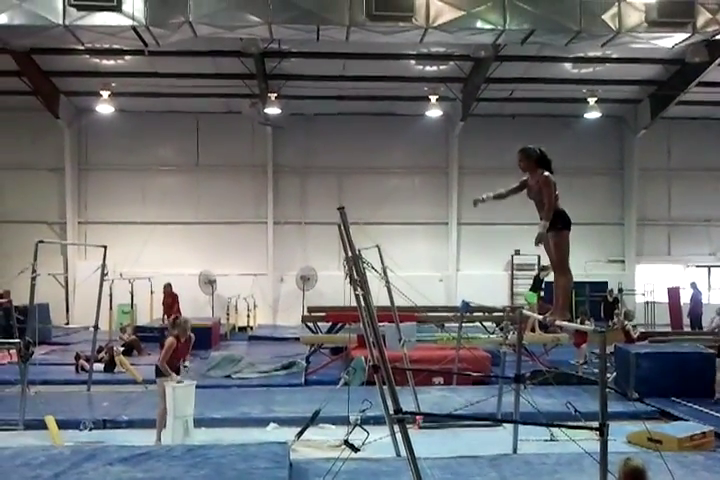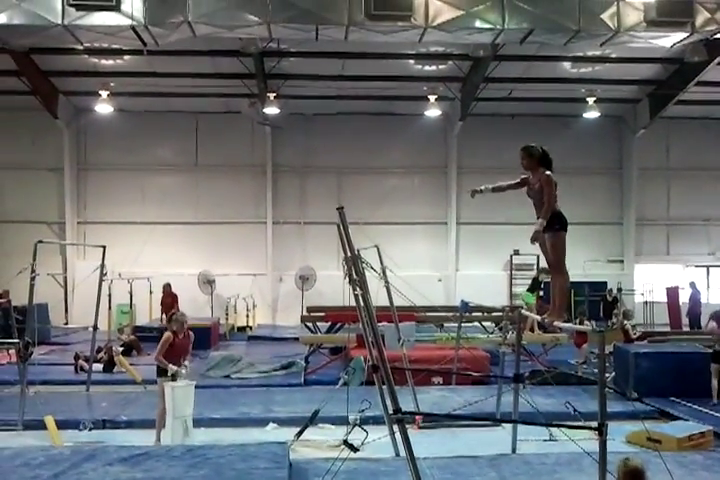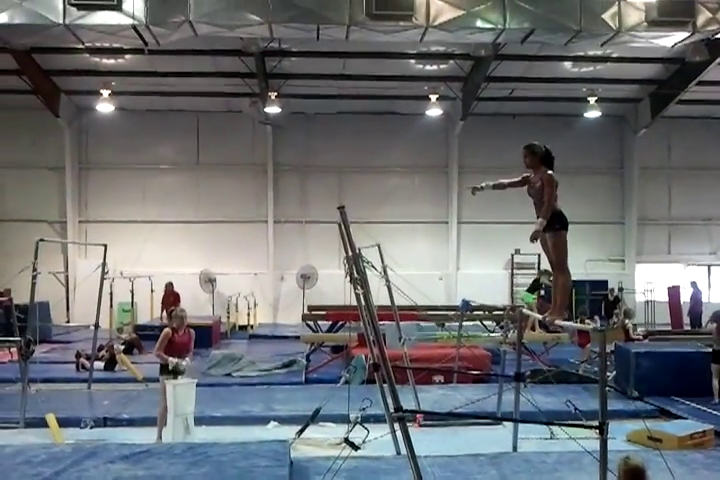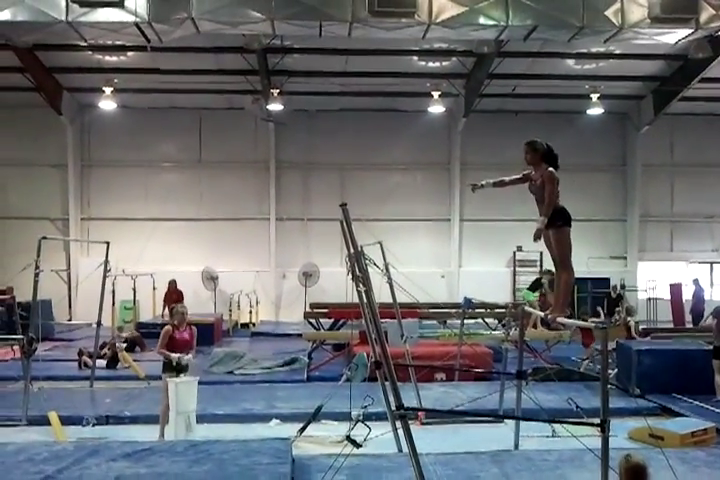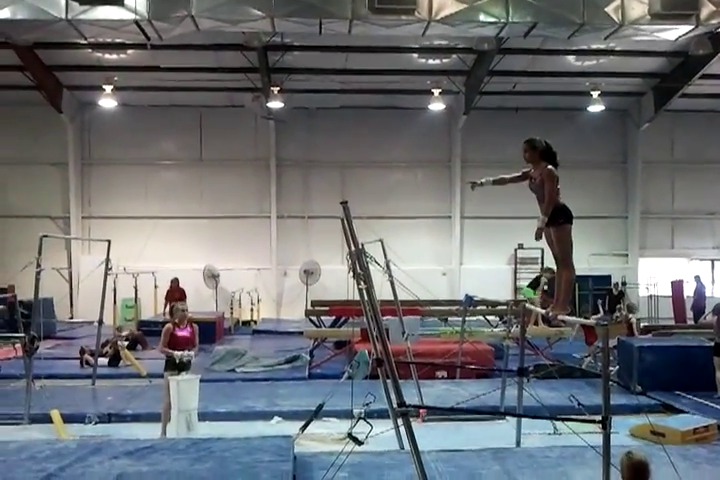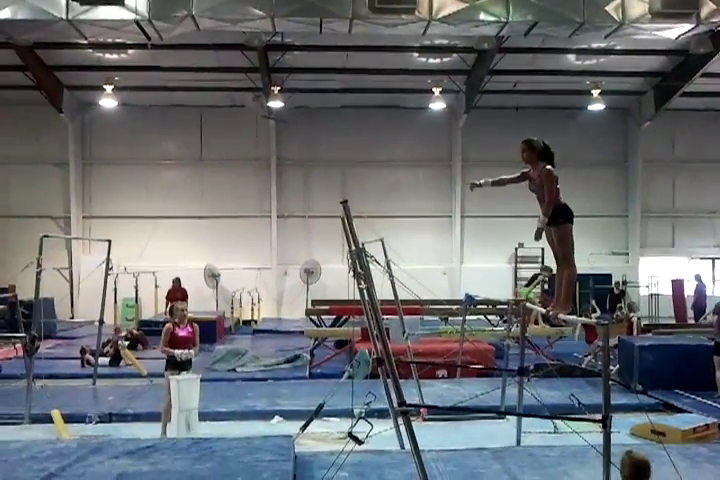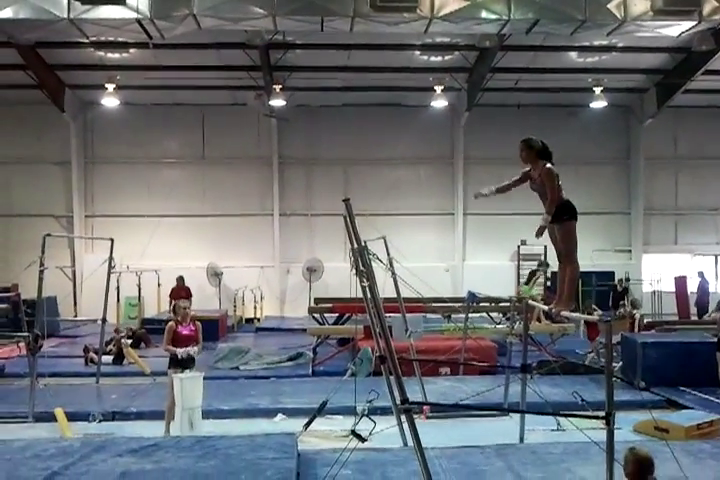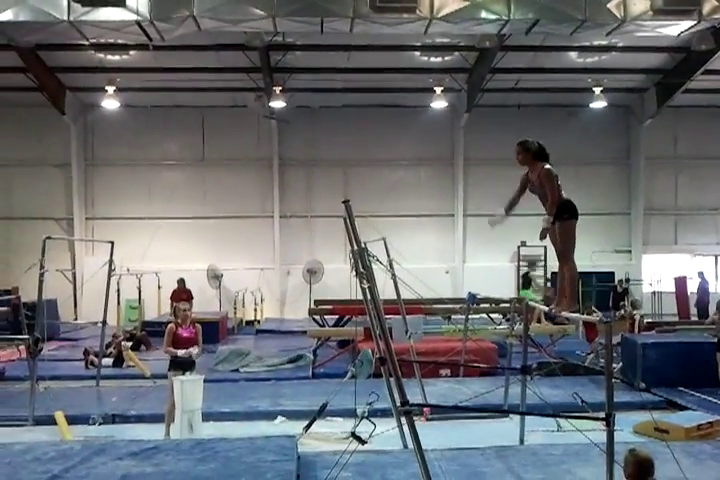
dt=0.1s
person 1, frame 1
left shoulder: (545, 178)
right shoulder: (527, 181)
left elbow: (550, 206)
right elbow: (507, 192)
left wrist: (541, 230)
right wrist: (485, 197)
left hip: (558, 221)
right hip: (548, 222)
left knee: (563, 267)
right knee: (557, 269)
left ankle: (564, 311)
right ankle: (557, 310)
person 1, frame 2
left shoulder: (547, 177)
right shoulder: (528, 179)
left elbow: (548, 205)
right elbow: (505, 186)
left wrist: (538, 227)
right wrist: (482, 189)
left hip: (555, 222)
right hip: (545, 224)
left knee: (559, 269)
right knee: (553, 269)
left ankle: (560, 312)
right ankle: (553, 310)
person 1, frame 3
left shoulder: (548, 176)
right shoulder: (529, 178)
left elbow: (549, 204)
right elbow: (506, 183)
left wrist: (538, 227)
right wrist: (483, 187)
left hip: (555, 221)
right hip: (545, 223)
left knee: (561, 268)
right knee: (555, 268)
left ankle: (561, 310)
right ankle: (555, 309)
person 1, frame 4
left shoulder: (549, 173)
right shoulder: (531, 175)
left elbow: (550, 202)
right elbow: (507, 181)
left wrist: (540, 225)
right wrist: (483, 184)
left hip: (559, 218)
right hip: (548, 220)
left knee: (565, 265)
right knee: (558, 265)
left ankle: (563, 307)
right ankle: (557, 306)
person 1, frame 5
left shoulder: (548, 171)
right shoulder: (530, 173)
left elbow: (550, 200)
right elbow: (507, 179)
left wrist: (540, 224)
right wrist: (483, 182)
left hip: (560, 215)
right hip: (550, 217)
left knee: (566, 262)
right knee: (560, 263)
left ankle: (564, 305)
right ankle: (557, 303)
person 1, frame 6
left shoulder: (547, 171)
right shoulder: (529, 173)
left elbow: (550, 200)
right elbow: (506, 179)
left wrist: (540, 225)
right wrist: (482, 183)
left hip: (561, 214)
right hip: (551, 216)
left knee: (567, 261)
right knee: (560, 262)
left ankle: (565, 303)
right ankle: (557, 302)
person 1, frame 7
left shoulder: (547, 169)
right shoulder: (530, 173)
left elbow: (552, 198)
right elbow: (510, 185)
left wrist: (544, 223)
right wrist: (487, 192)
left hip: (564, 212)
right hip: (554, 214)
left knee: (570, 258)
right knee: (562, 259)
left ankle: (568, 301)
right ankle: (560, 300)
person 1, frame 8
left shoulder: (546, 171)
right shoulder: (528, 175)
left elbow: (554, 199)
right elbow: (516, 198)
left wrist: (547, 224)
right wrist: (502, 215)
left hip: (565, 211)
right hip: (554, 213)
left knee: (567, 259)
right knee: (562, 259)
left ankle: (572, 302)
right ankle: (561, 300)
person 2, frame 1
left shoulder: (191, 338)
right shoulder: (172, 340)
right elbow: (162, 362)
left wrist: (185, 364)
right wrist: (172, 376)
left hip: (176, 369)
right hip: (162, 371)
right knee: (164, 405)
right ankle: (158, 438)
person 2, frame 2
left shoulder: (190, 335)
right shoulder: (169, 336)
right elbow: (157, 356)
left wrist: (185, 363)
right wrist: (170, 367)
left hip: (178, 370)
right hip: (164, 370)
right knee: (164, 405)
right ankle: (157, 438)
person 2, frame 3
left shoulder: (191, 333)
right shoulder: (168, 332)
right elbow: (157, 352)
left wrist: (187, 360)
right wrist: (170, 360)
left hip: (180, 368)
right hip: (166, 368)
right knee: (165, 403)
right ankle: (159, 436)
person 2, frame 4
left shoulder: (192, 329)
right shoulder: (168, 329)
left elbow: (193, 348)
right elbow: (159, 349)
left wrist: (190, 356)
right wrist: (172, 356)
left hip: (184, 366)
right hip: (169, 366)
right knee: (168, 400)
right ankle: (161, 434)
person 2, frame 5
left shoulder: (193, 327)
right shoulder: (169, 327)
left elbow: (196, 346)
right elbow: (162, 348)
left wrist: (192, 353)
right wrist: (175, 354)
left hip: (186, 364)
right hip: (171, 364)
right knee: (169, 399)
right ankle: (163, 432)
person 2, frame 6
left shoulder: (194, 327)
right shoulder: (169, 327)
left elbow: (196, 346)
right elbow: (162, 348)
left wrist: (192, 352)
right wrist: (176, 352)
left hip: (187, 364)
right hip: (172, 364)
right knee: (170, 398)
right ankle: (163, 431)
person 2, frame 7
left shoulder: (196, 325)
right shoulder: (172, 325)
left elbow: (200, 344)
right elbow: (165, 346)
left wrist: (195, 350)
right wrist: (178, 351)
left hip: (190, 361)
right hip: (175, 362)
right knee: (173, 396)
right ankle: (167, 429)
person 2, frame 8
left shoulder: (196, 327)
right shoulder: (172, 327)
left elbow: (200, 345)
right elbow: (166, 348)
left wrist: (196, 351)
right wrist: (180, 352)
left hip: (190, 364)
right hip: (176, 364)
right knee: (173, 399)
right ankle: (167, 432)
